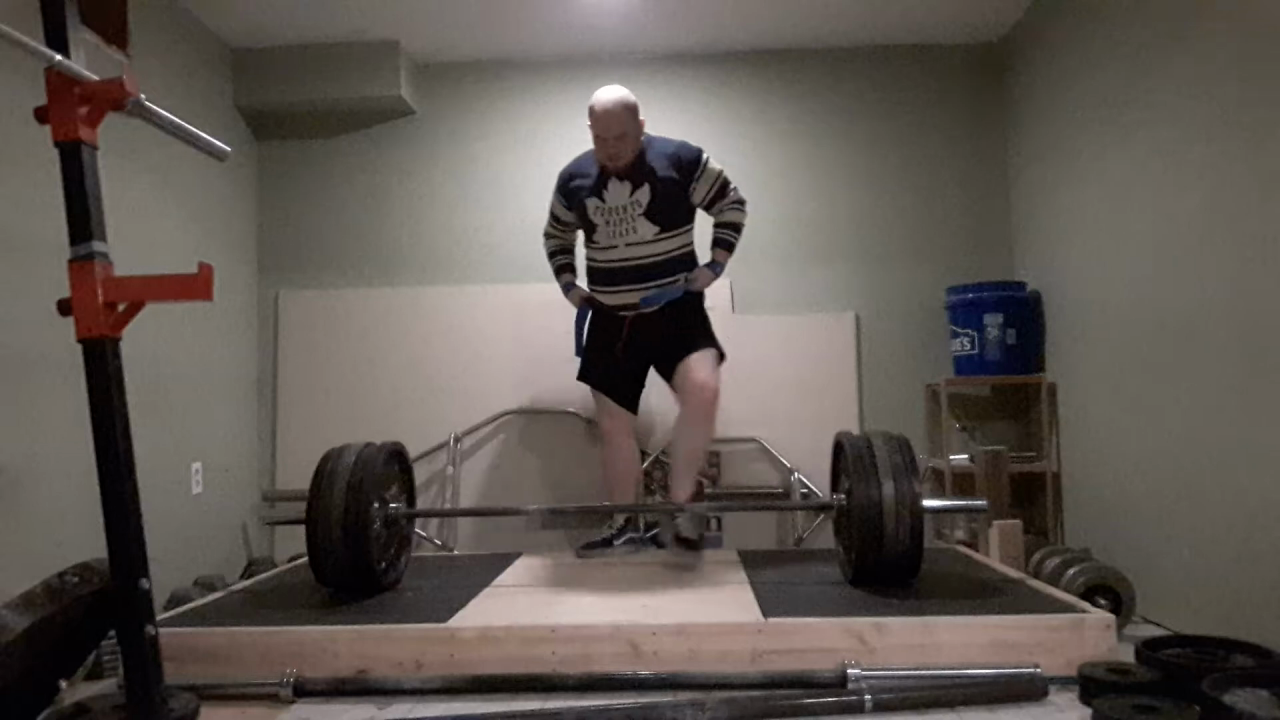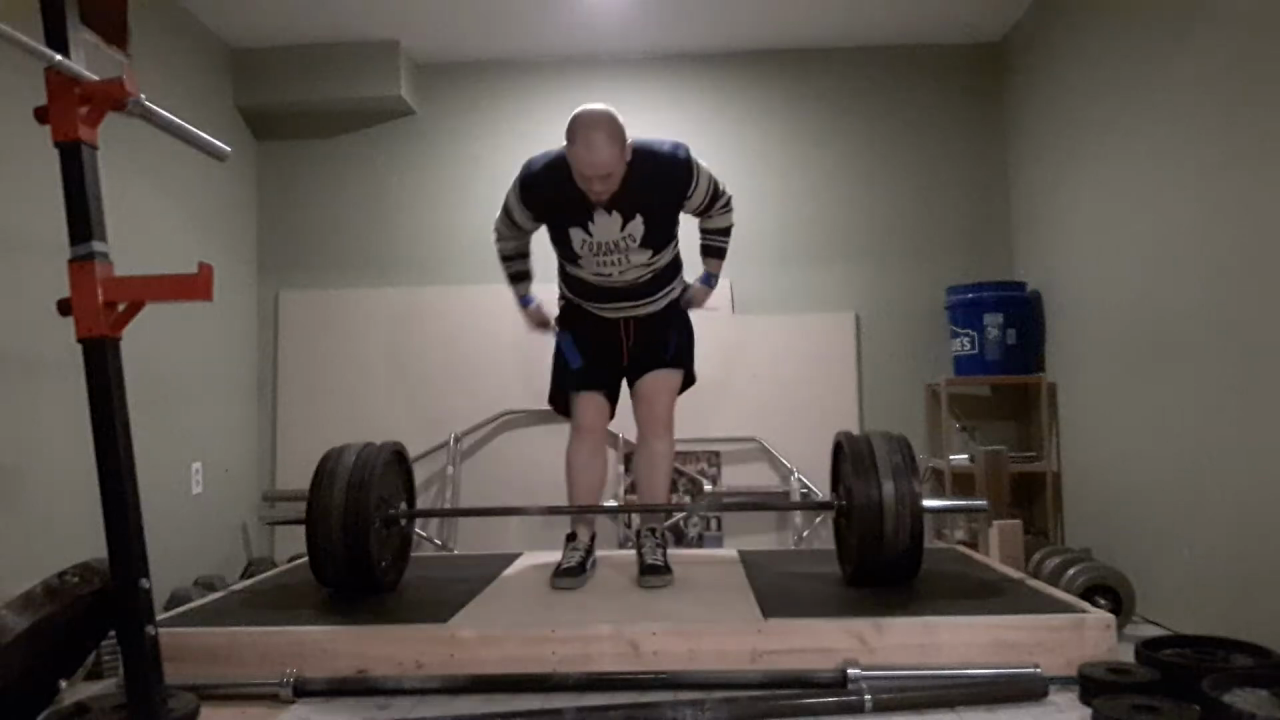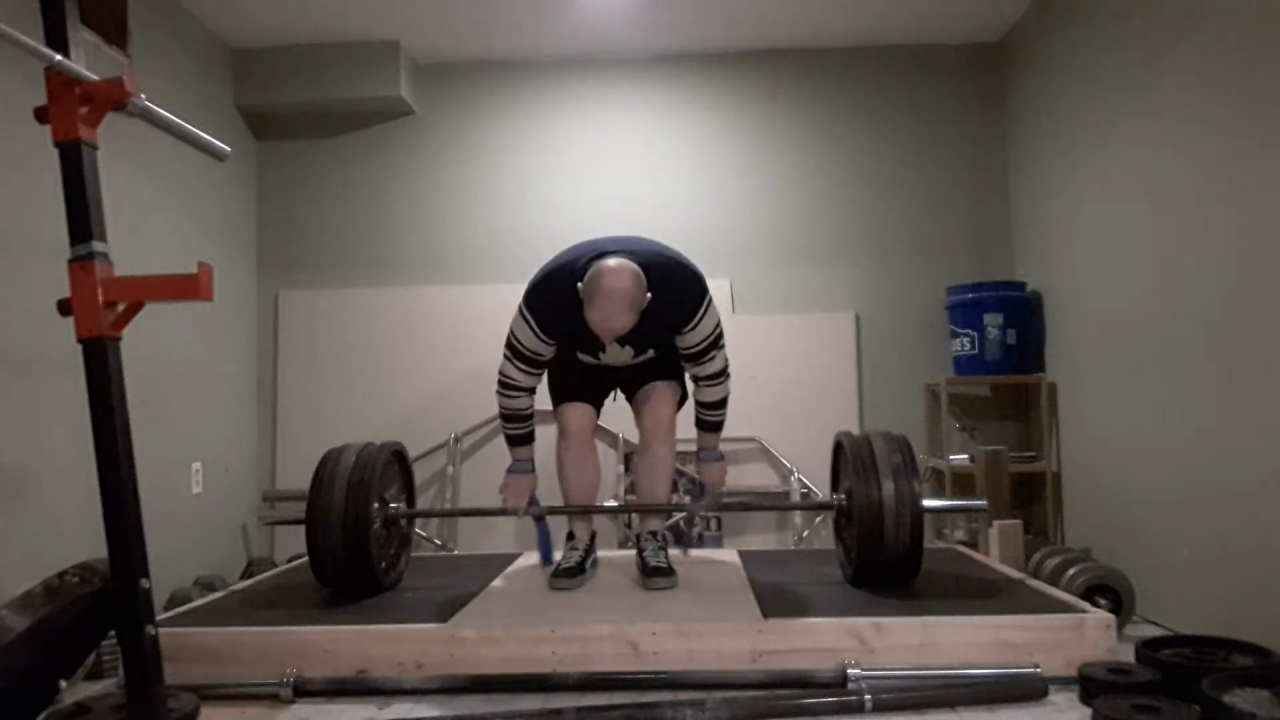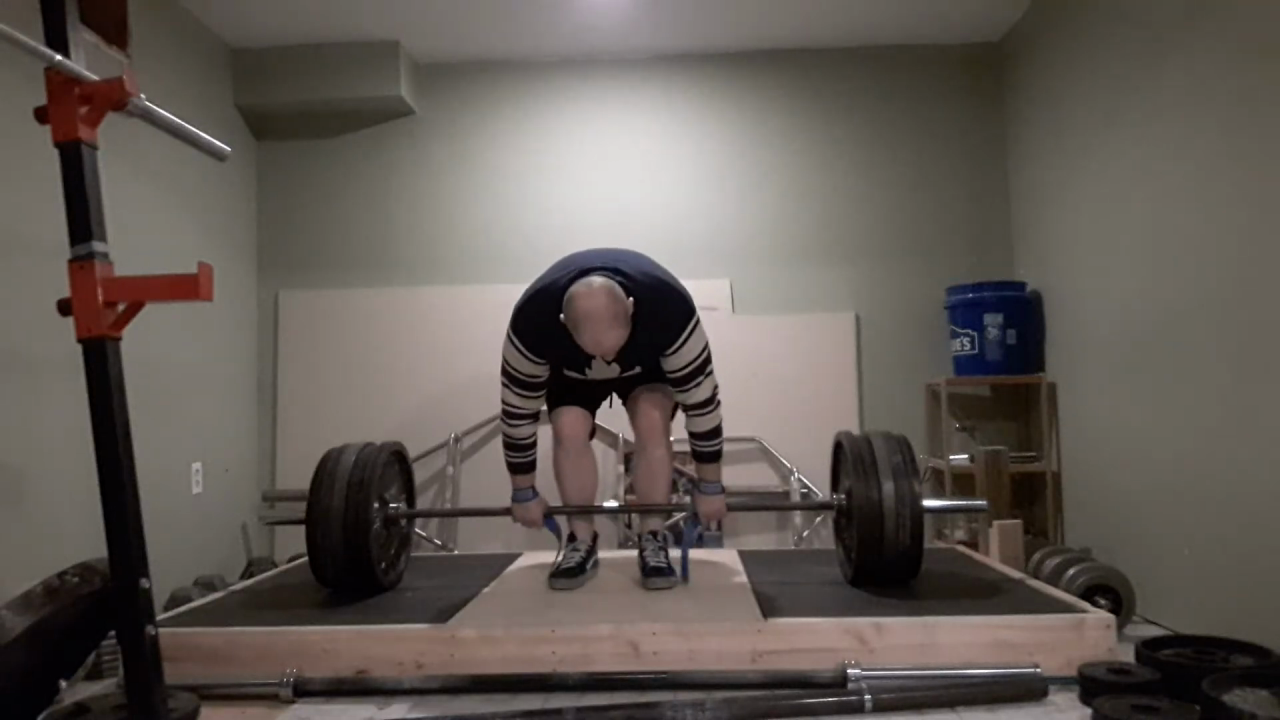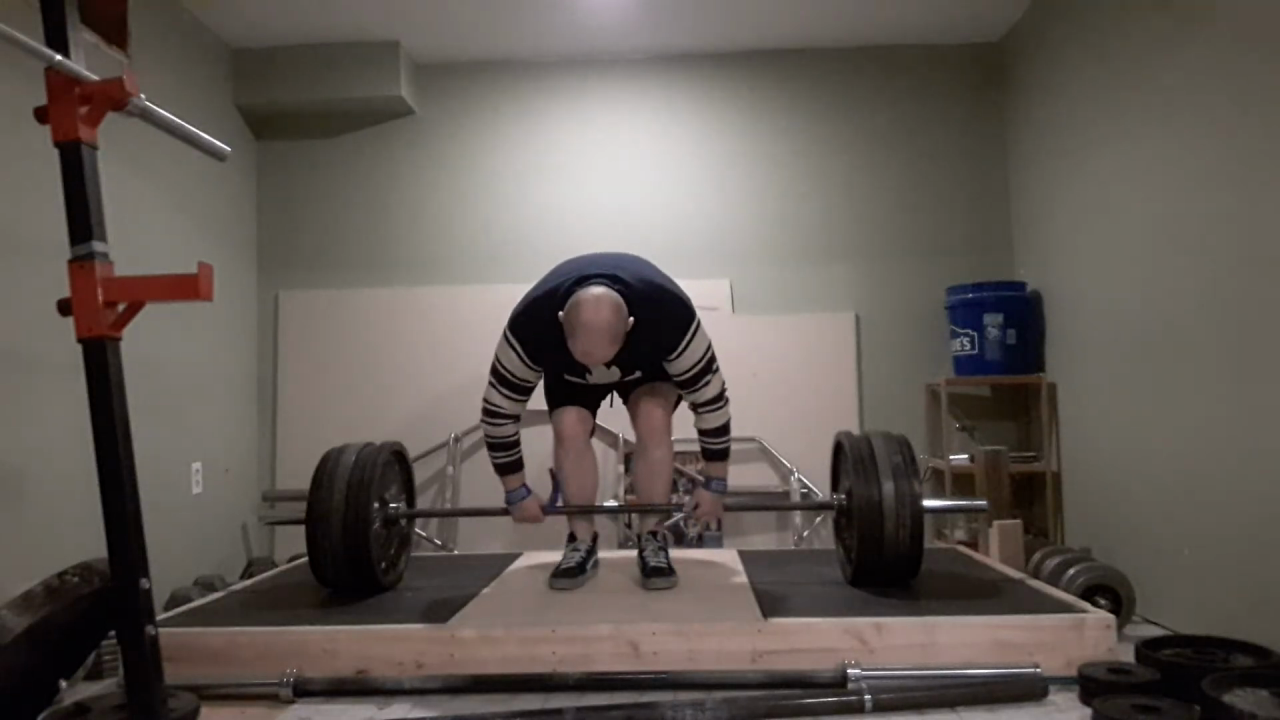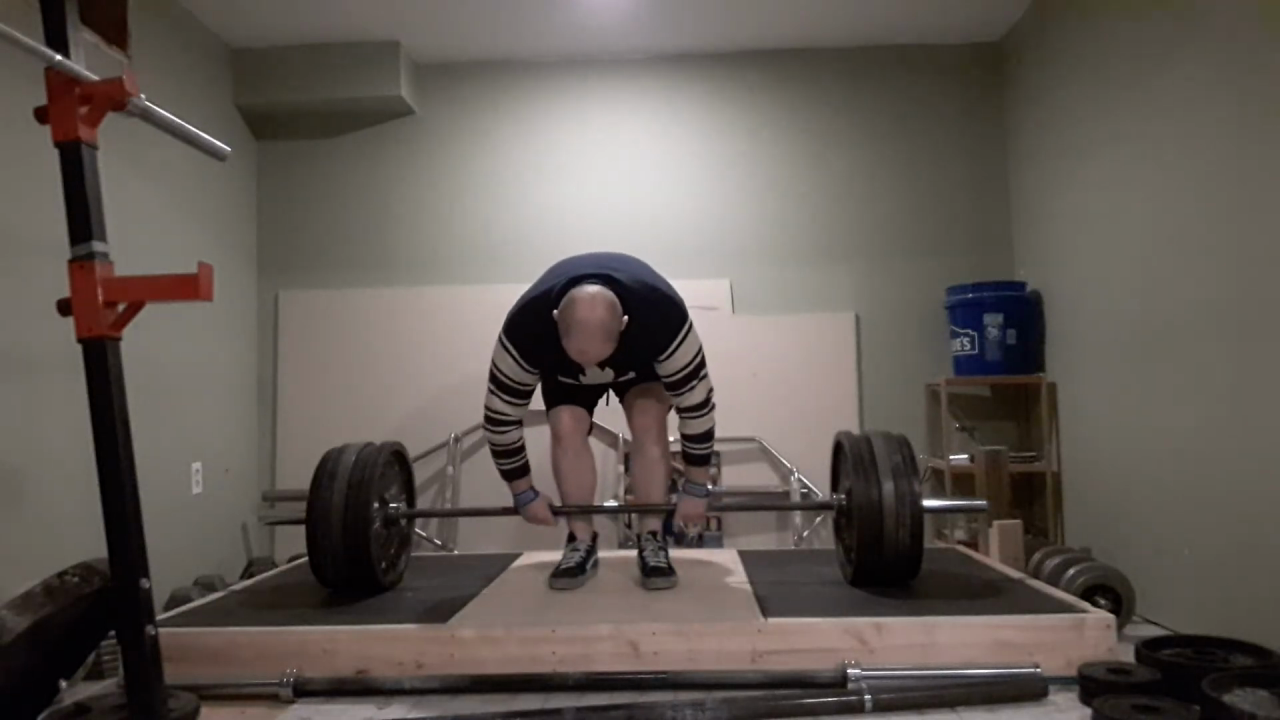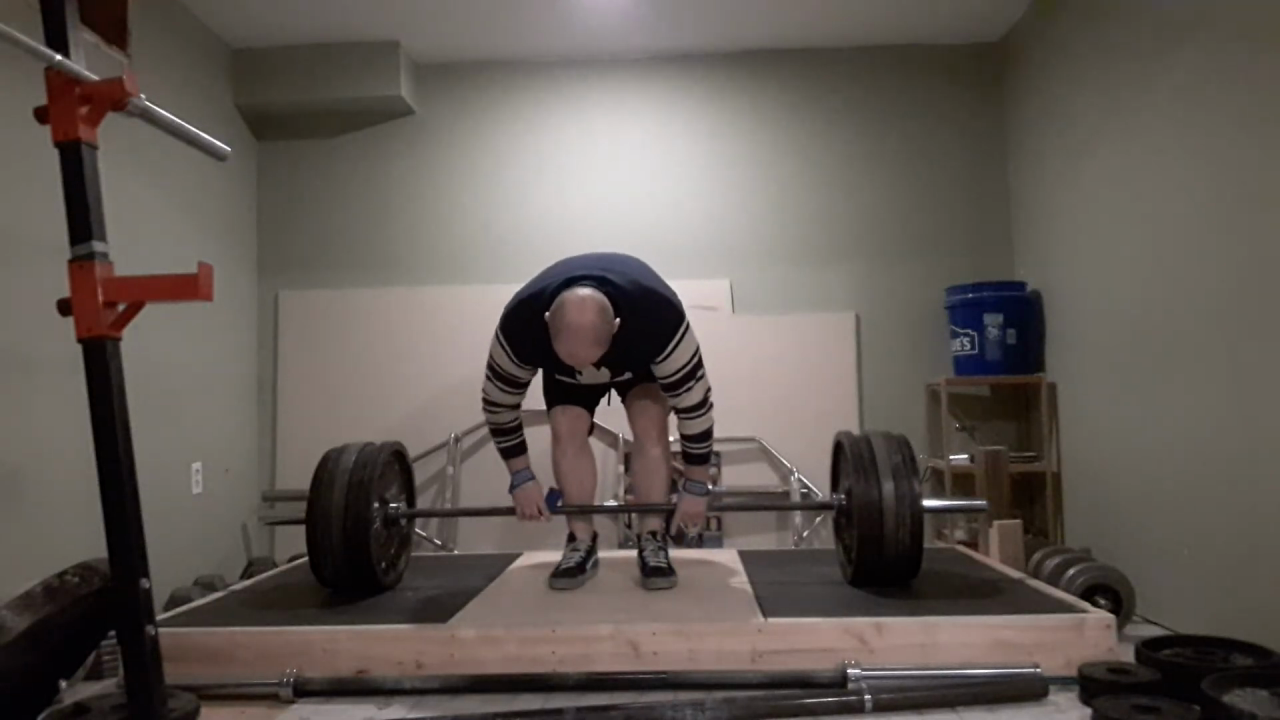
dt=0.7s
person 1, frame 1
left shoulder: (682, 160)
right shoulder: (573, 178)
left elbow: (731, 204)
right elbow: (556, 236)
left wrist: (716, 264)
right wrist: (567, 283)
left hip: (675, 309)
right hip: (609, 319)
left knee: (702, 391)
right knee: (614, 425)
left ankle: (680, 513)
right ankle: (626, 524)
person 1, frame 2
left shoulder: (671, 166)
right shoulder: (538, 180)
left elbow: (718, 209)
right elbow: (510, 236)
left wrist: (709, 276)
right wrist: (525, 299)
left hip: (660, 315)
right hip: (586, 320)
left knee: (656, 420)
right knee: (588, 422)
left ankle: (651, 538)
right ankle: (581, 540)
person 1, frame 3
left shoulder: (682, 287)
right shoulder: (548, 295)
left elbow: (712, 372)
right elbow: (515, 381)
left wrist: (709, 452)
right wrist: (522, 465)
left hip: (654, 354)
right hip: (576, 357)
left knee: (658, 421)
right knee: (574, 426)
left ankle: (651, 539)
right ankle: (581, 541)
person 1, frame 4
left shoulder: (669, 307)
right shoulder: (533, 317)
left elbow: (701, 399)
right elbow: (518, 409)
left wrist: (709, 487)
right wrist: (523, 492)
left hip: (648, 360)
left knee: (653, 421)
right knee: (569, 429)
left ankle: (653, 539)
right ankle: (582, 541)
person 1, frame 5
left shoulder: (669, 313)
right shoulder: (531, 322)
left elbow: (711, 398)
right elbow: (499, 410)
left wrist: (715, 484)
right wrist: (516, 491)
left hip: (648, 359)
left knee: (654, 421)
right knee: (569, 429)
left ankle: (653, 540)
right ankle: (582, 541)
person 1, frame 6
left shoulder: (662, 314)
right shoulder: (526, 325)
left elbow: (697, 404)
right elbow: (500, 416)
left wrist: (696, 488)
right wrist: (525, 495)
left hip: (642, 357)
left knee: (650, 424)
right knee: (567, 429)
left ankle: (651, 540)
right ankle: (581, 542)
person 1, frame 7
left shoulder: (659, 316)
right shoulder: (521, 323)
left elbow: (695, 404)
right elbow: (499, 401)
left wrist: (696, 486)
right wrist: (521, 477)
left hip: (642, 355)
left knee: (651, 425)
right knee: (567, 430)
left ankle: (653, 541)
right ankle: (581, 542)
